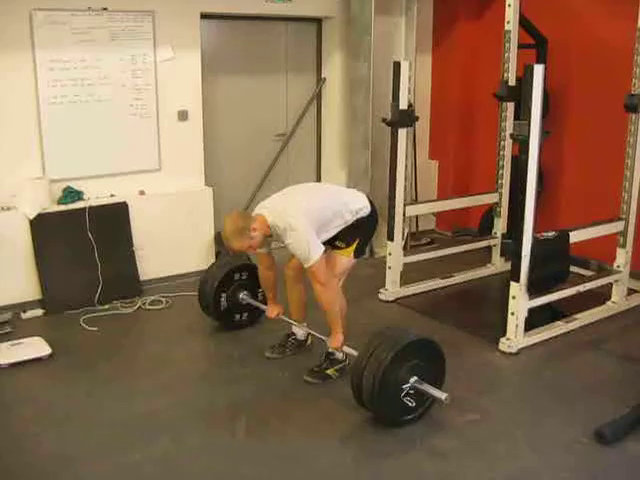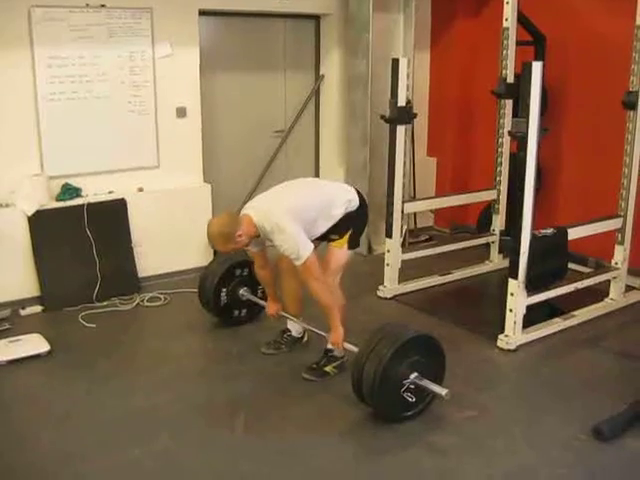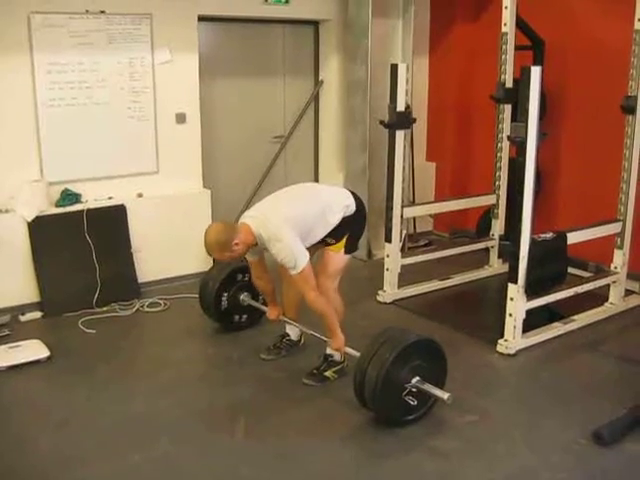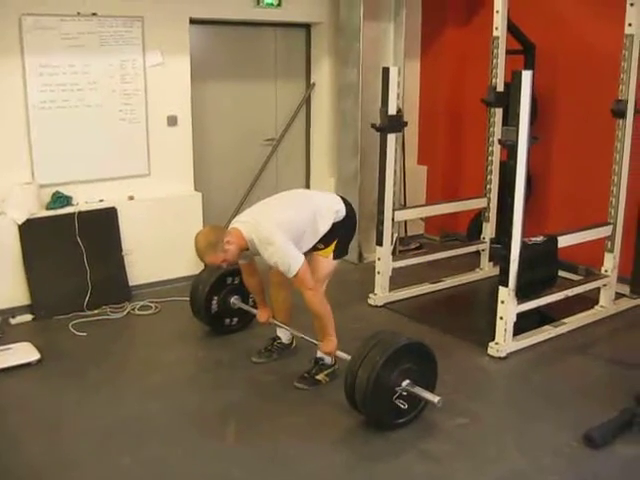
dt=0.4s
person 1, frame 1
left shoulder: (294, 230)
right shoulder: (257, 220)
left elbow: (321, 284)
right elbow: (266, 267)
left wrist: (337, 333)
right wrist: (272, 302)
left hip: (359, 215)
right hip: (334, 212)
left knee: (330, 281)
right knee: (292, 269)
left ankle: (337, 356)
right ankle: (299, 336)
person 1, frame 2
left shoulder: (282, 230)
right shoulder: (246, 222)
left elbow: (315, 281)
right elbow: (261, 266)
left wrist: (336, 327)
right wrist: (272, 299)
left hip: (349, 208)
right hip: (322, 205)
left knee: (328, 278)
right knee: (285, 264)
left ankle: (335, 352)
right ankle: (295, 332)
person 1, frame 3
left shoulder: (279, 239)
right shoulder: (245, 230)
left elbow: (311, 291)
right elbow: (259, 275)
left wrist: (336, 334)
right wrist: (273, 305)
left hip: (347, 211)
right hip: (321, 208)
left knee: (324, 282)
right knee: (288, 271)
left ankle: (335, 358)
right ankle: (292, 336)
person 1, frame 4
left shoulder: (271, 243)
right shoulder: (235, 235)
left elbow: (309, 290)
right elbow: (250, 275)
left wrist: (330, 337)
right wrist: (262, 307)
left hip: (337, 217)
right hip: (310, 212)
left knee: (314, 285)
right knee: (277, 276)
left ankle: (326, 361)
right ankle: (284, 339)
